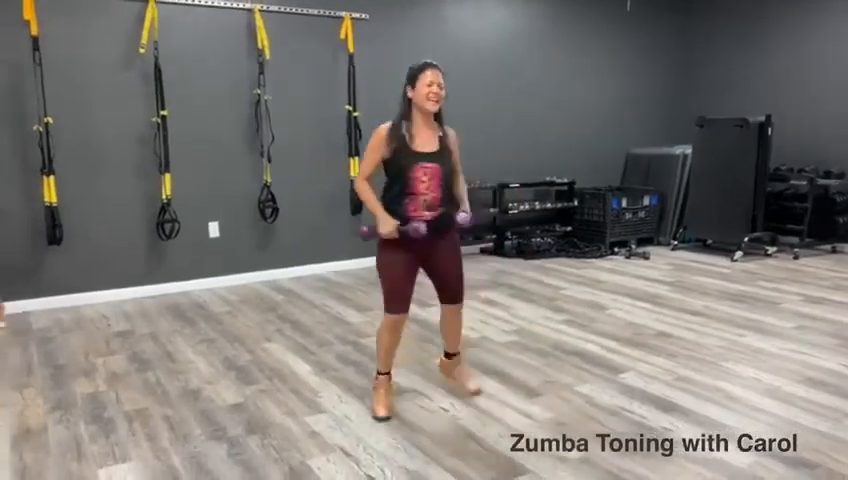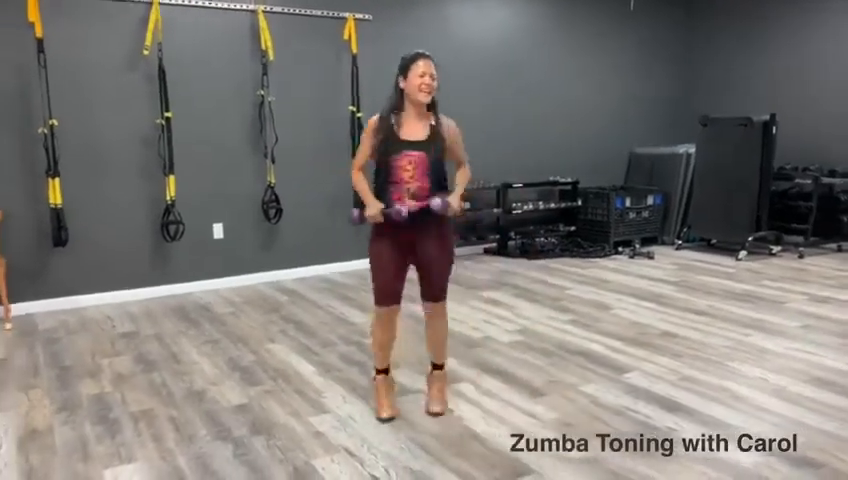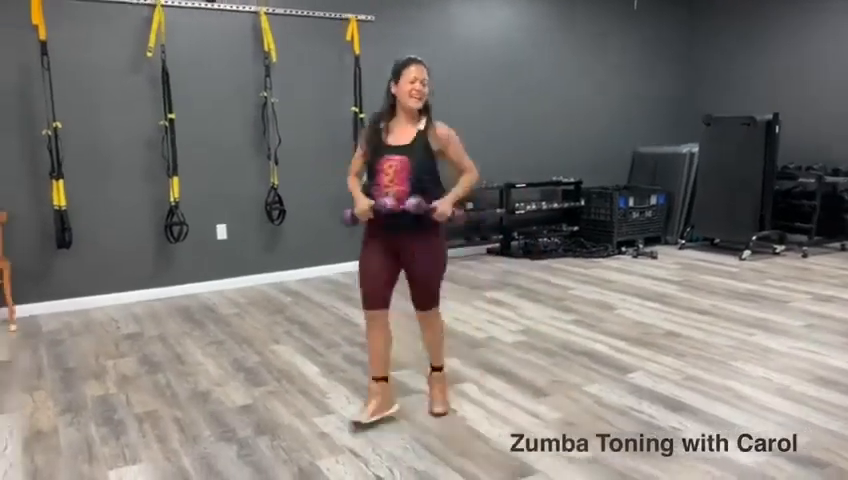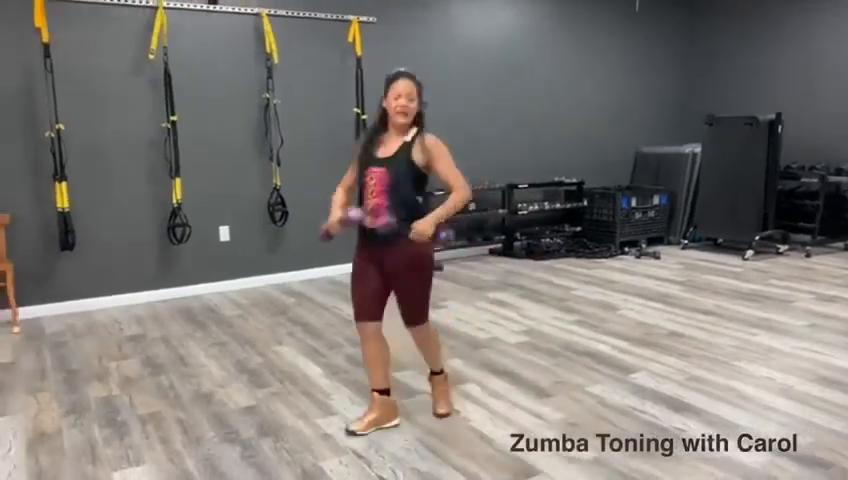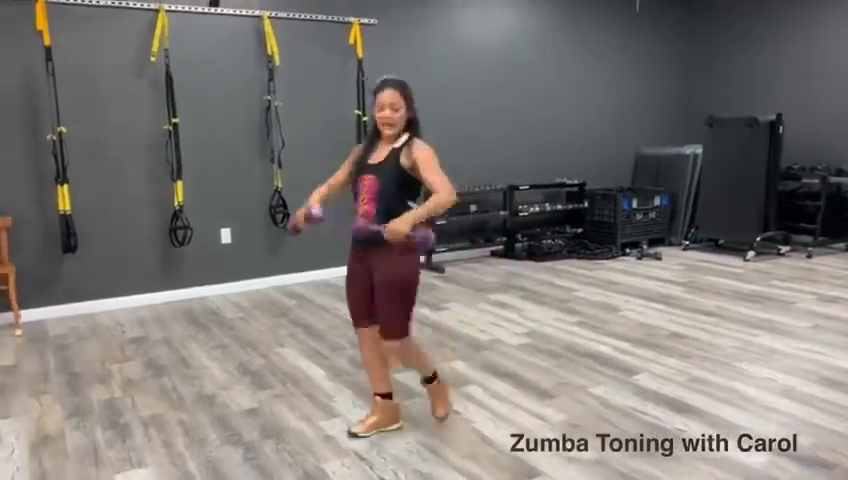
dt=0.1s
person 1, frame 1
left shoulder: (447, 136)
right shoulder: (388, 134)
right elbow: (361, 180)
left wrist: (463, 204)
right wrist: (381, 217)
left hip: (442, 234)
right hip: (397, 239)
left knee: (453, 304)
right knee: (395, 315)
left ankle: (453, 363)
right ankle: (382, 384)
person 1, frame 2
left shoulder: (445, 127)
right shoulder: (380, 125)
left elbow: (463, 166)
right elbow: (357, 170)
left wrist: (457, 194)
right wrist: (370, 202)
left hip: (433, 228)
right hip: (389, 230)
left knee: (435, 305)
right knee: (385, 308)
left ankle: (437, 378)
right ankle: (382, 383)
person 1, frame 3
left shoulder: (438, 132)
right shoulder: (374, 129)
left elbow: (471, 173)
right elbow: (354, 173)
left wrist: (449, 200)
right wrist: (359, 198)
left hip: (422, 233)
right hip: (379, 233)
left knee: (426, 310)
right knee: (374, 312)
left ankle: (438, 380)
right ankle: (380, 395)
person 1, frame 4
left shoulder: (426, 144)
right shoulder: (369, 143)
left elbow: (462, 191)
right elbow: (345, 186)
left wrist: (432, 221)
right wrist: (337, 212)
left hip: (408, 248)
right hip: (369, 246)
left knee: (417, 323)
right knee: (367, 325)
left ankle: (439, 380)
right ankle: (383, 405)
person 1, frame 5
left shoulder: (415, 150)
right shoulder: (366, 149)
left elbow: (448, 194)
right elbow: (334, 183)
left wrist: (410, 217)
right wrist: (312, 203)
left hip: (396, 252)
right hip: (361, 251)
left knee: (393, 338)
right knee: (364, 331)
left ankle: (433, 382)
right ankle: (385, 408)
